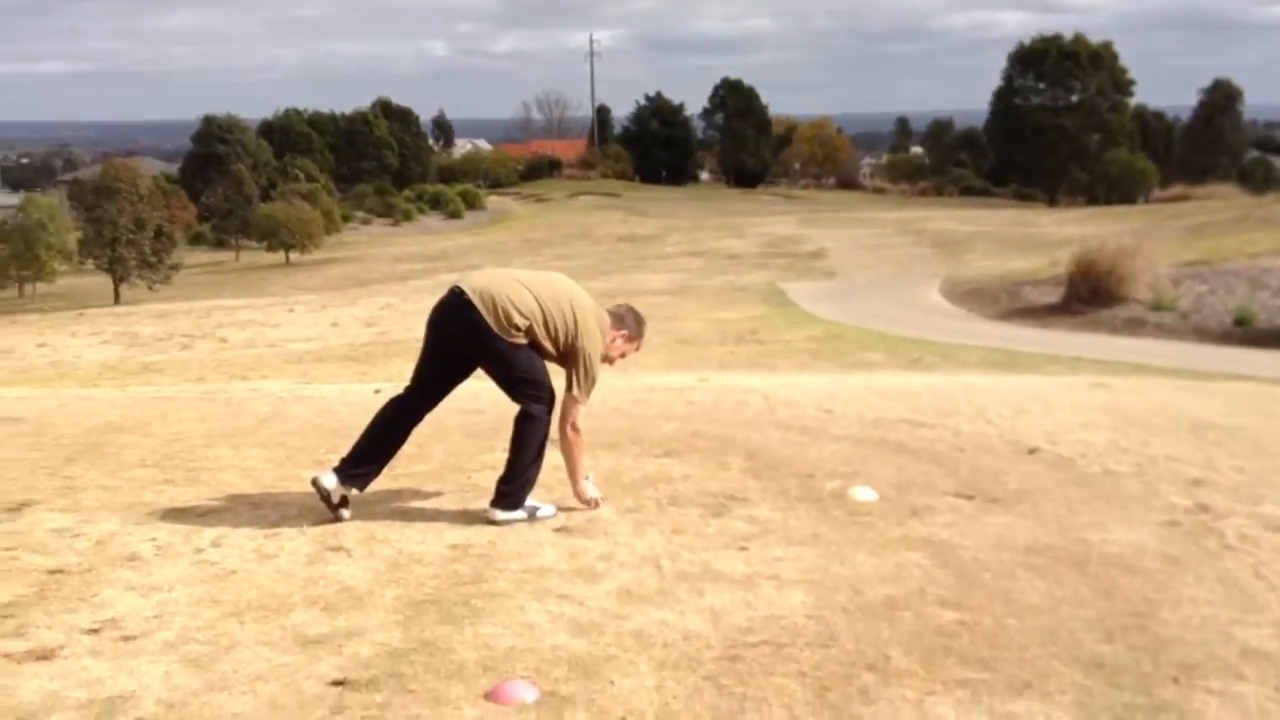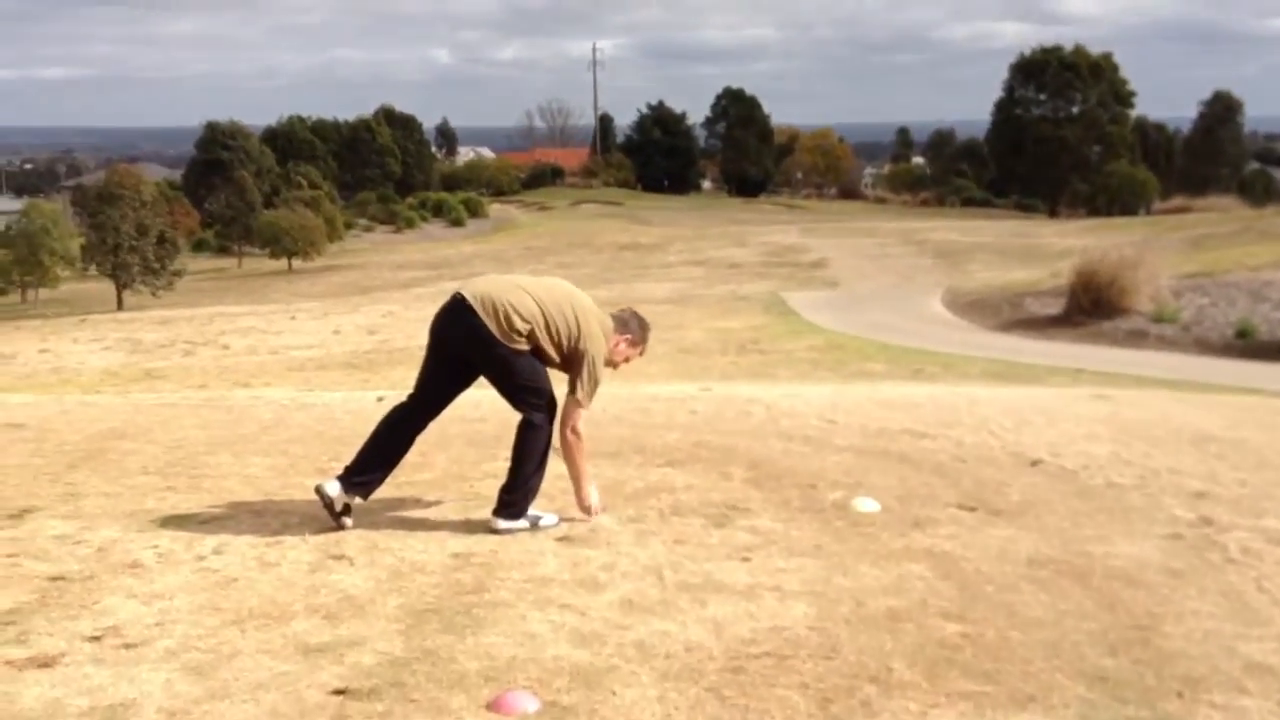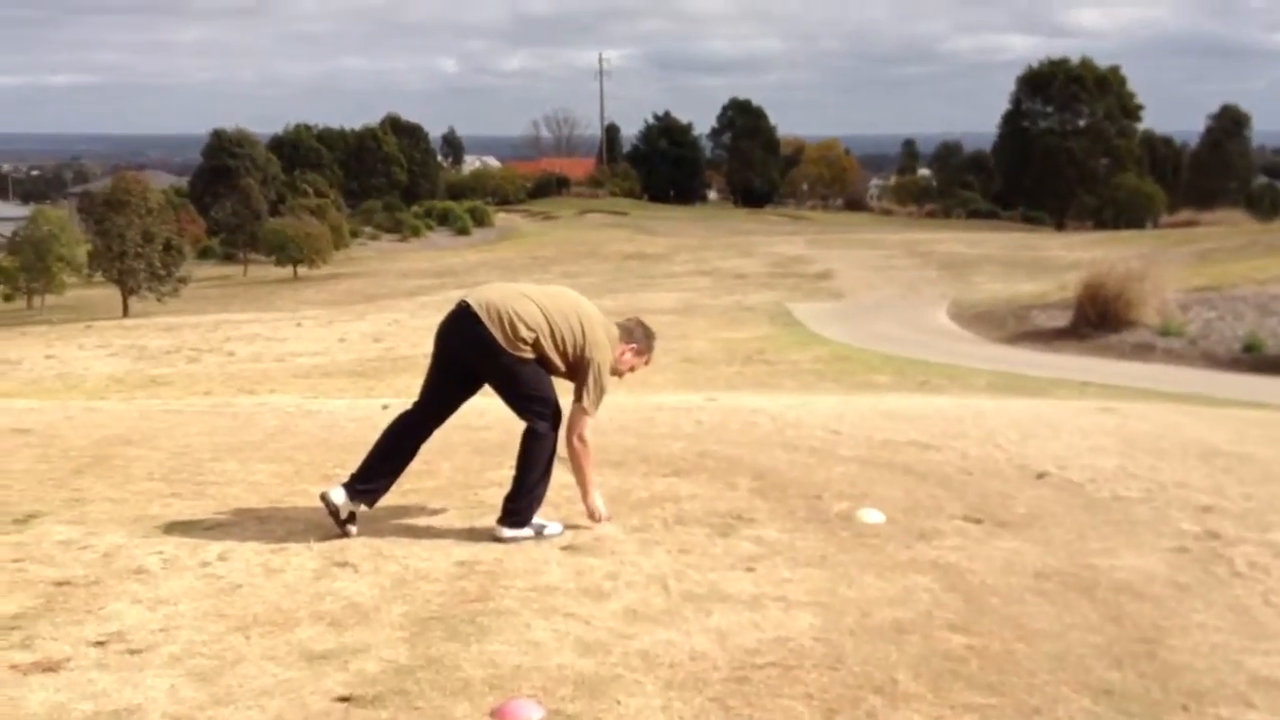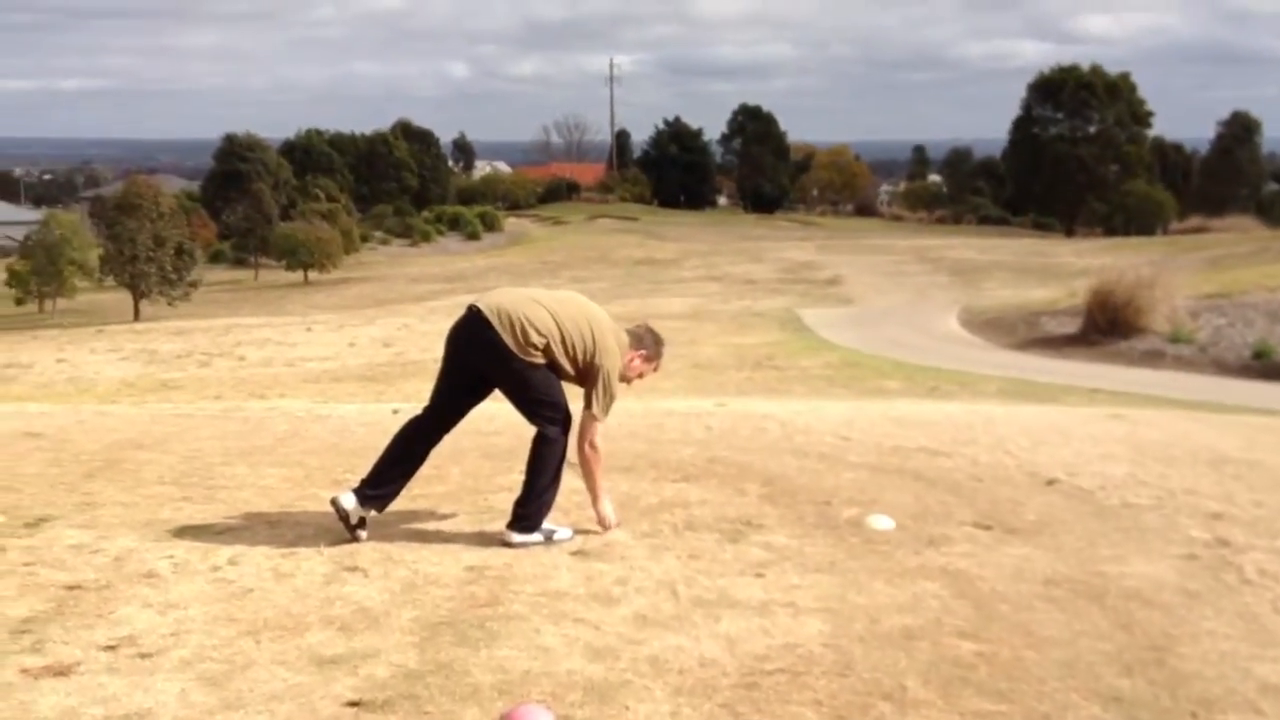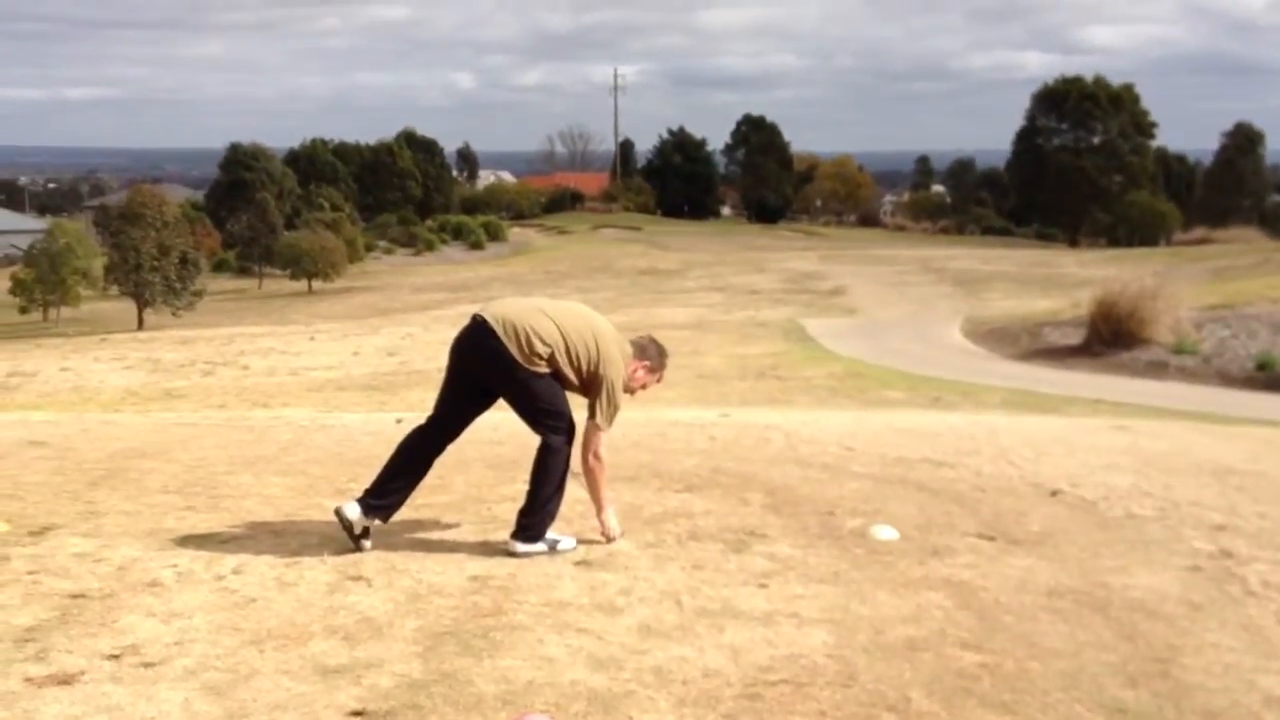
dt=0.2s
person 1, frame 1
left shoulder: (582, 310)
right shoulder: (591, 338)
right elbow: (570, 423)
right wrist: (581, 483)
left hip: (457, 301)
right hip: (492, 318)
left knee: (417, 397)
right knee: (538, 402)
left ankle: (342, 479)
right ankle: (511, 503)
person 1, frame 2
left shoulder: (586, 316)
right shoulder: (595, 342)
right elbow: (570, 427)
right wrist: (584, 489)
left hip: (459, 308)
right hip: (494, 325)
left knee: (420, 405)
right knee: (540, 410)
left ankle: (345, 487)
right ankle: (512, 512)
person 1, frame 3
left shoulder: (592, 324)
right shoulder: (600, 351)
right elbow: (577, 435)
right wrist: (590, 494)
left hip: (465, 316)
right hip: (500, 333)
left knee: (425, 413)
right knee: (545, 419)
left ankle: (351, 495)
right ankle: (517, 521)
person 1, frame 4
left shoulder: (601, 330)
right shoulder: (610, 357)
right elbow: (588, 442)
right wrist: (600, 501)
left hip: (475, 322)
right hip: (511, 338)
left knee: (435, 418)
right knee: (555, 425)
left ankle: (361, 500)
right ankle: (527, 526)
person 1, frame 5
left shoulder: (606, 341)
right shoulder: (613, 366)
right elbow: (592, 452)
right wrist: (604, 511)
left hip: (480, 331)
right hip: (516, 348)
left knee: (439, 428)
right knee: (559, 434)
left ankle: (365, 510)
right ankle: (531, 535)
